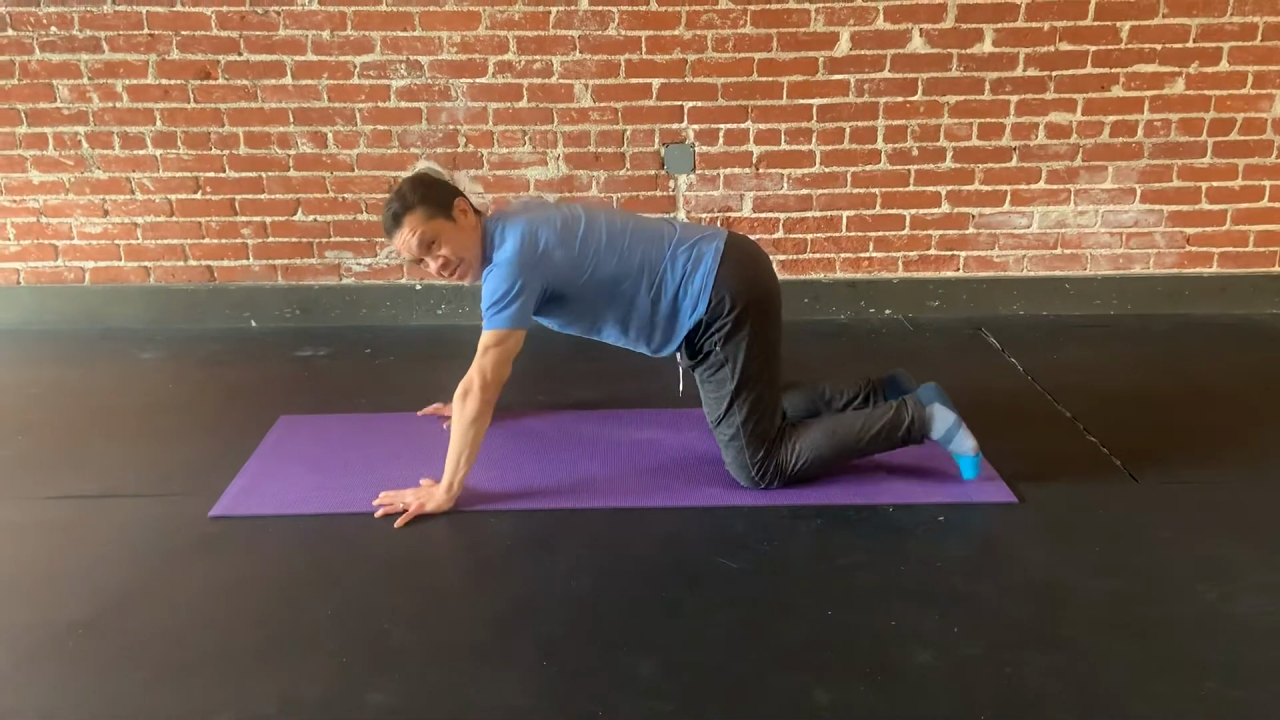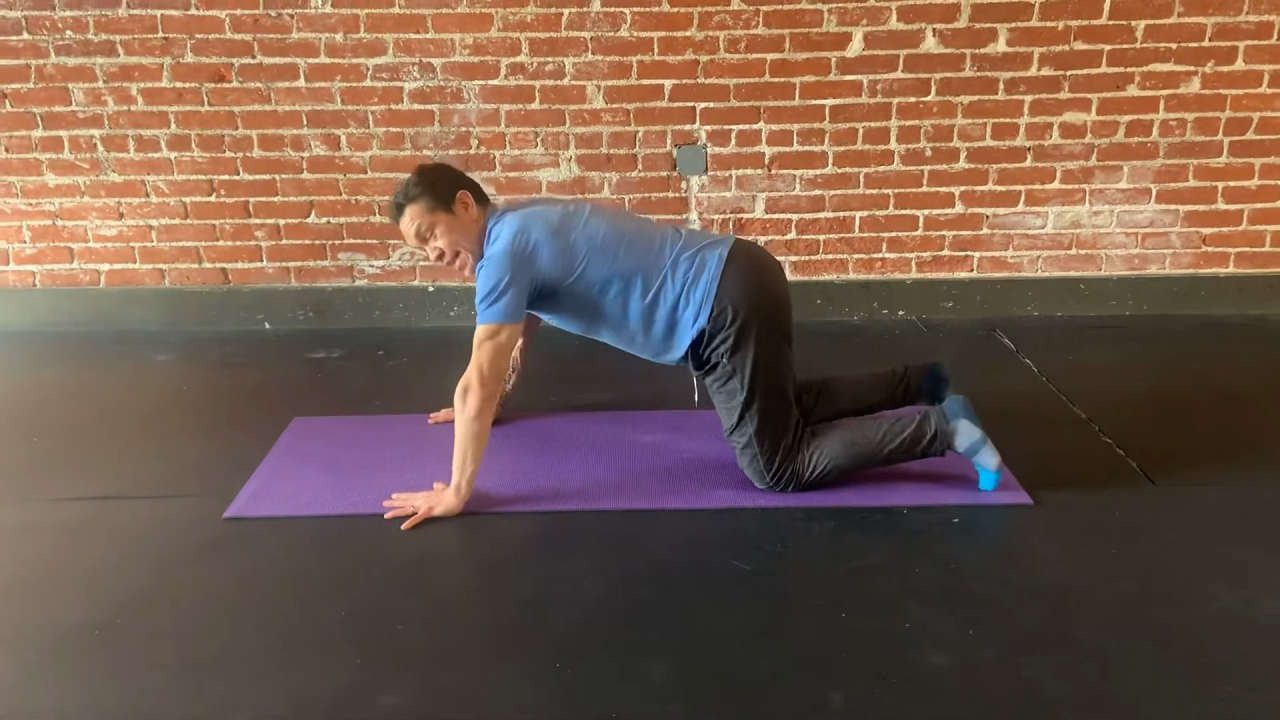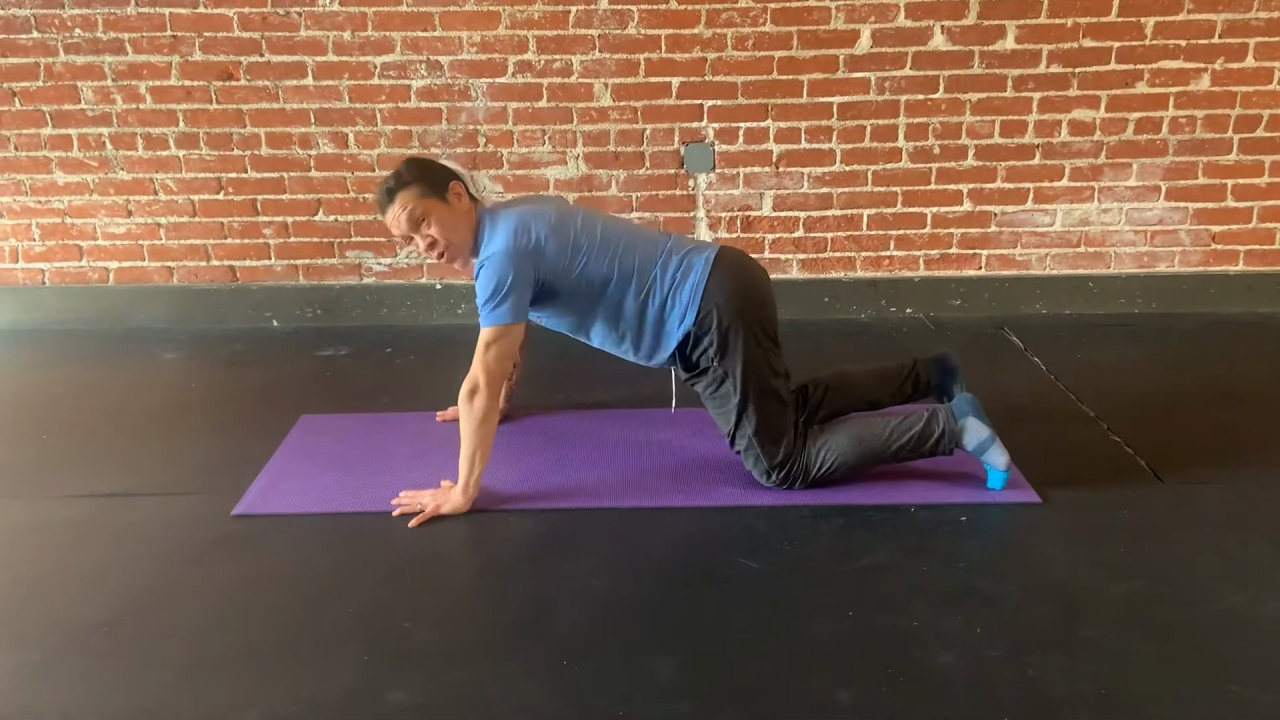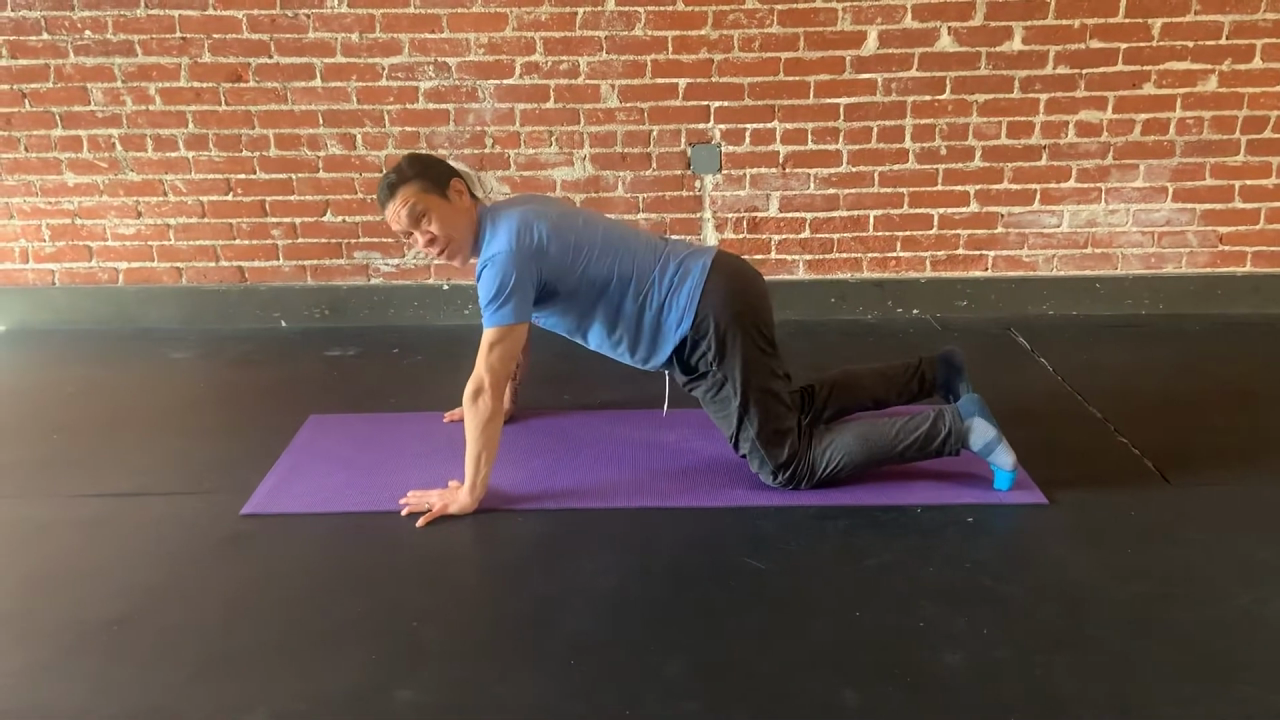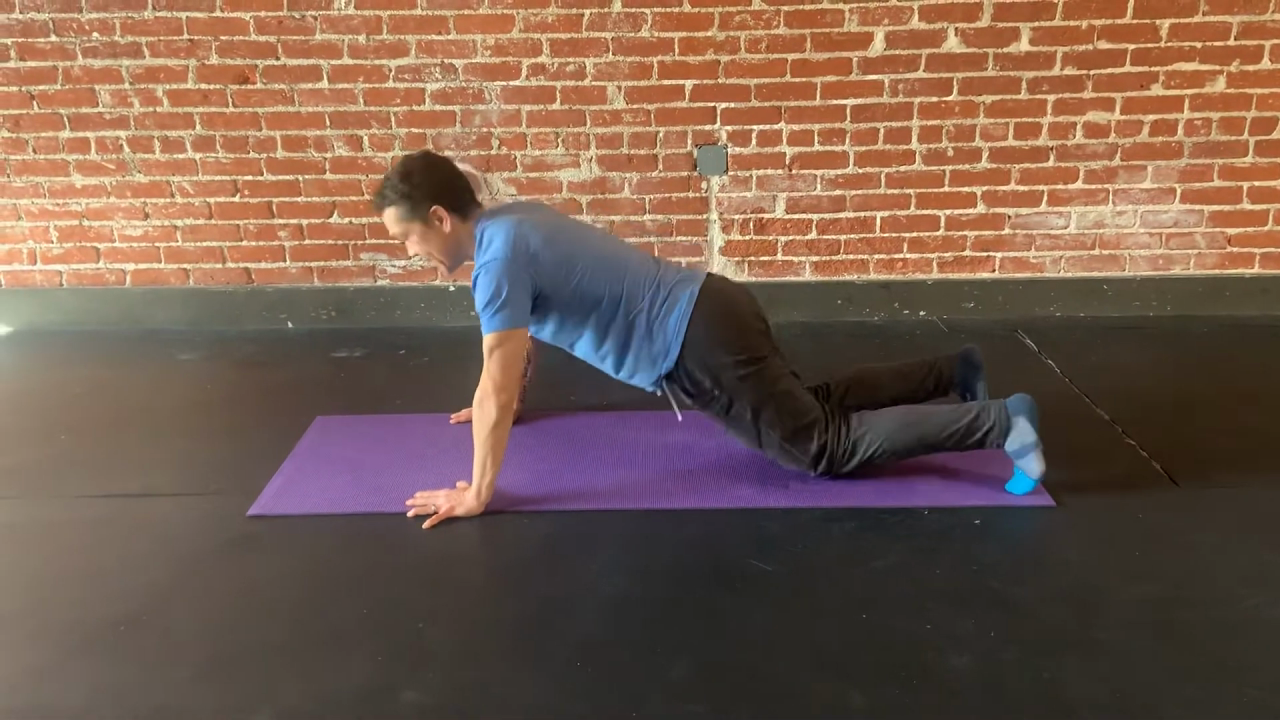
dt=0.5s
person 1, frame 1
left shoulder: (511, 257)
right shoulder: (510, 230)
left elbow: (480, 386)
left wrist: (447, 490)
right wrist: (469, 402)
left hip: (724, 293)
right hip: (719, 277)
left knee: (760, 463)
right knee: (749, 408)
left ankle: (917, 416)
right ankle: (881, 395)
person 1, frame 2
left shoulder: (504, 250)
right shoulder: (520, 228)
left elbow: (478, 383)
right elbow: (519, 331)
left wrist: (456, 493)
right wrist: (485, 403)
left hip: (729, 303)
right hip: (738, 277)
left knee: (776, 466)
right knee: (778, 409)
left ankle: (940, 429)
right ankle: (918, 386)
person 1, frame 3
left shoulder: (503, 250)
right shoulder: (510, 221)
left elbow: (479, 385)
right elbow: (513, 332)
left wrist: (462, 492)
right wrist: (491, 400)
left hip: (713, 309)
right hip: (716, 288)
left knee: (782, 462)
right knee: (787, 411)
left ankle: (950, 425)
right ankle: (929, 377)
person 1, frame 4
left shoulder: (505, 250)
right shoulder: (510, 219)
left elbow: (484, 386)
right elbow: (517, 332)
left wrist: (470, 491)
right wrist: (496, 402)
left hip: (710, 315)
right hip: (714, 292)
left knee: (787, 462)
right knee: (794, 413)
left ankle: (956, 426)
right ankle: (935, 375)
person 1, frame 5
left shoulder: (496, 257)
right shoulder: (510, 221)
left elbow: (497, 396)
right elbow: (532, 325)
left wrist: (477, 493)
right wrist: (500, 401)
left hip: (698, 344)
right hip: (706, 311)
left knee: (826, 446)
right knee: (814, 405)
left ankle: (999, 422)
right ankle: (954, 372)
